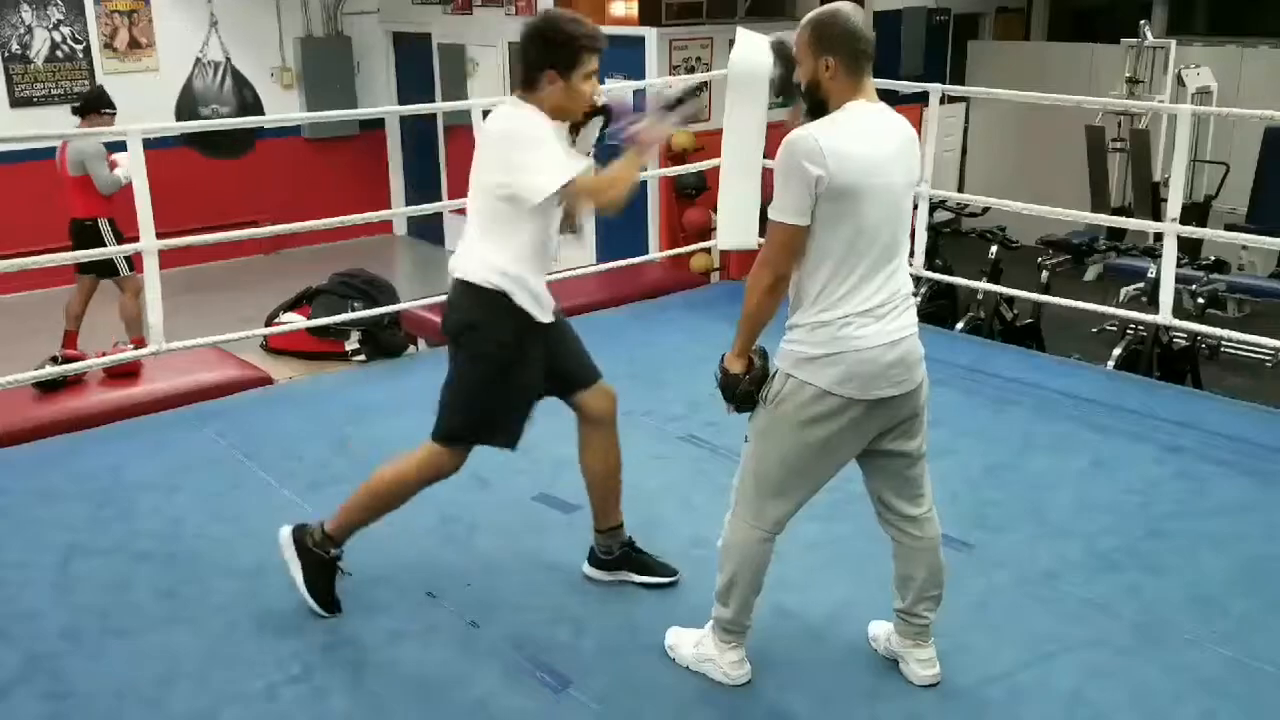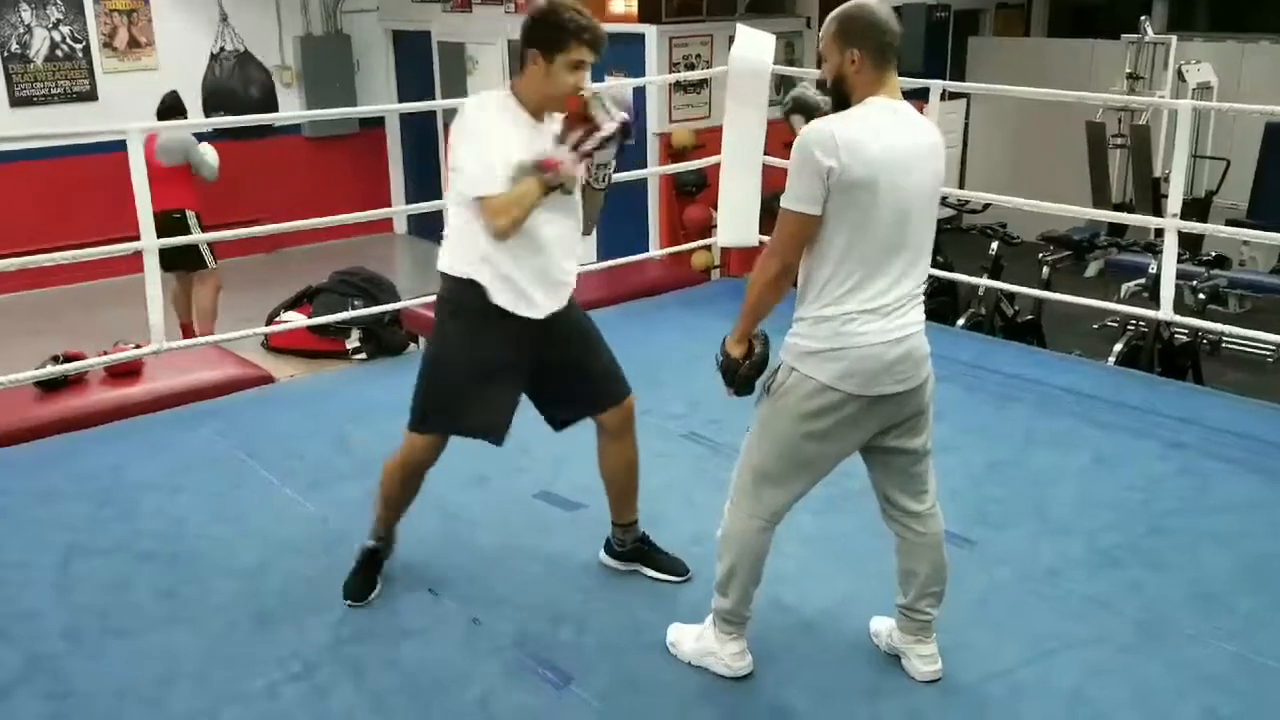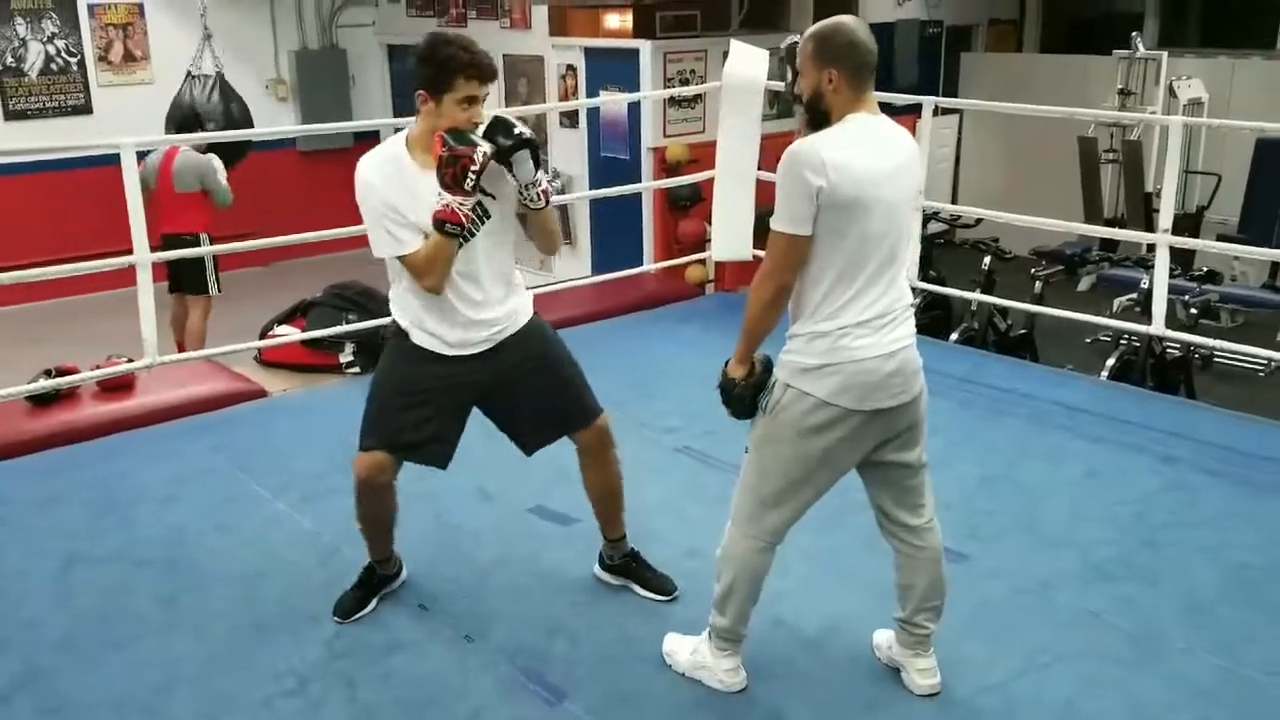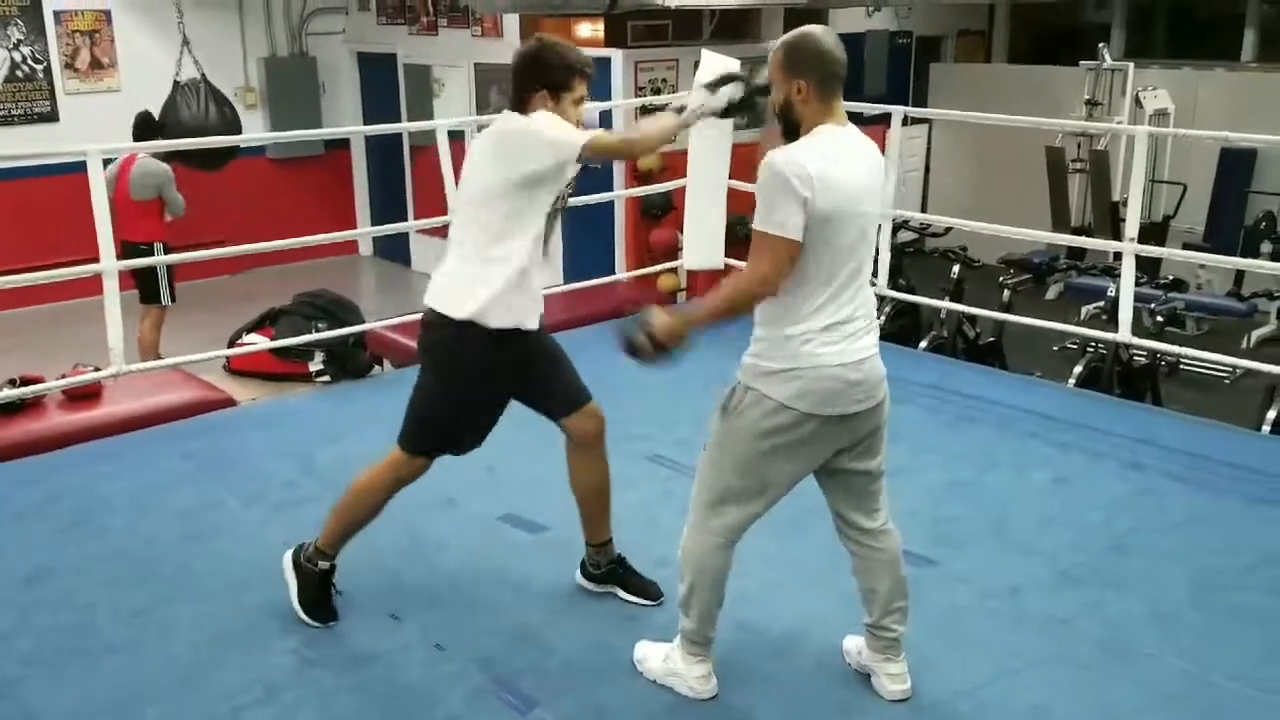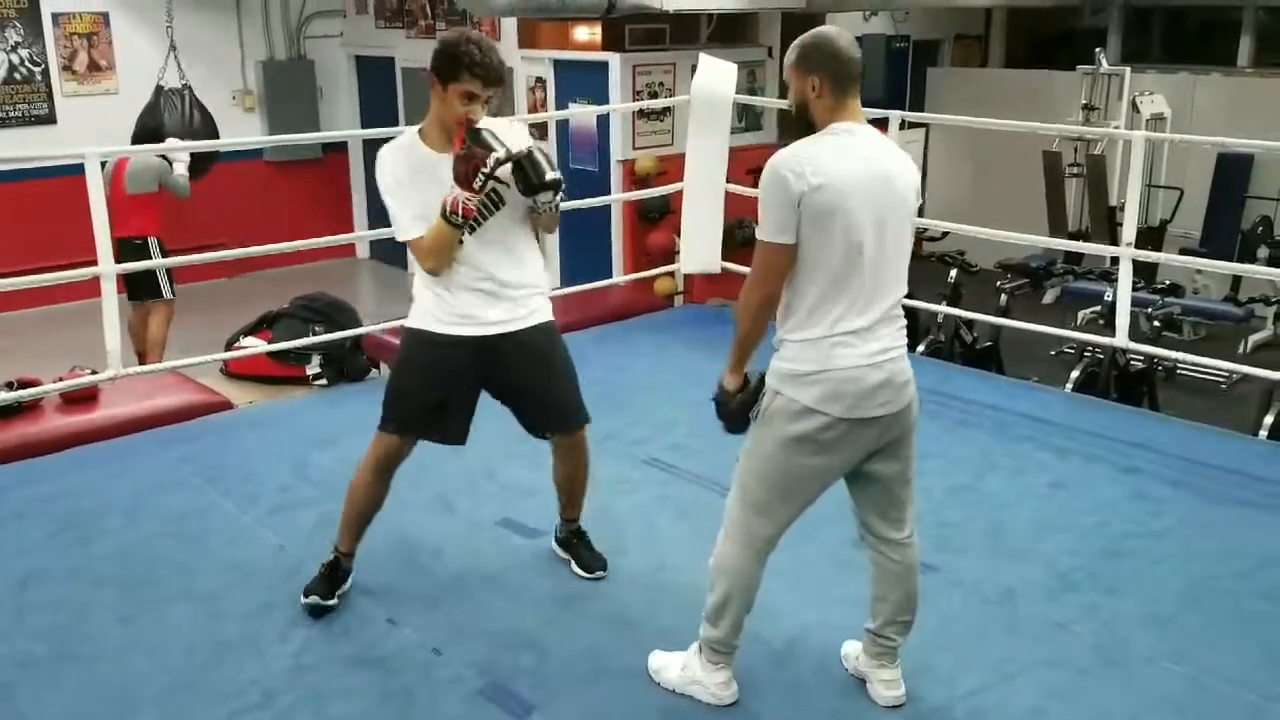
dt=1s
person 1, frame 1
left shoulder: (808, 145)
right shoulder: (903, 133)
left elbow: (773, 271)
left wrist: (740, 352)
left hip: (825, 368)
right hip: (901, 358)
left knee: (755, 511)
right knee: (910, 508)
left ankle: (725, 646)
right ankle: (916, 643)
person 1, frame 2
left shoulder: (826, 139)
right shoulder: (929, 138)
left elbow: (780, 259)
left wrist: (740, 336)
left hip: (829, 363)
right hip: (906, 357)
left knee: (753, 499)
right knee: (914, 504)
left ankle: (726, 639)
right ankle: (918, 640)
person 1, frame 3
left shoulder: (809, 157)
right shoulder: (903, 144)
left elbow: (777, 278)
left wrist: (743, 358)
right wrist: (812, 116)
left hip: (825, 379)
right hip: (899, 370)
left knee: (755, 521)
right knee: (912, 518)
left ankle: (722, 653)
right ankle: (917, 653)
person 1, frame 4
left shoulder: (790, 166)
right shoulder: (865, 152)
left elbow: (764, 277)
left wrist: (678, 324)
left hip: (788, 384)
right hip: (862, 378)
left knee: (712, 520)
right knee: (868, 522)
left ankle: (692, 660)
right ankle: (888, 658)
person 1, frame 5
left shoulder: (794, 165)
right shoulder: (901, 164)
left elbow: (764, 287)
left wrist: (735, 370)
left hip: (813, 390)
right hip: (891, 384)
left knee: (747, 531)
right knee: (893, 531)
left ankle: (712, 667)
right ankle: (883, 664)
person 2, frame 1
left shoulder: (534, 126)
right shoulder: (522, 130)
left elbow: (575, 195)
right elbow: (606, 198)
right wrist: (648, 137)
left hip: (525, 305)
right hip: (489, 308)
left knee: (600, 406)
right knee: (445, 456)
left ankle: (610, 547)
right ankle: (318, 541)
person 2, frame 2
left shoulder: (560, 127)
right shoulder: (484, 117)
left elbow: (573, 221)
right elbow: (501, 221)
left wrist: (597, 164)
right wrist: (554, 167)
left hip: (548, 304)
right hip: (480, 304)
left knee: (619, 412)
right knee: (423, 445)
left ankle: (625, 541)
right ankle: (379, 542)
person 2, frame 3
left shoulder: (494, 145)
right shoulder: (379, 172)
left elbow: (550, 244)
right elbow: (429, 277)
left wrist: (529, 174)
right wrist: (454, 199)
left hip: (511, 330)
right hip: (429, 346)
left knee: (594, 433)
right knee: (371, 468)
left ankle: (617, 555)
right ankle: (382, 568)
person 2, frame 4
left shoulder: (534, 145)
right shoulder: (521, 136)
right elbow: (628, 145)
left wrist: (552, 206)
right wrist: (698, 106)
left hip: (514, 322)
right hip: (467, 330)
left knee: (587, 427)
right knee: (412, 459)
left ankle: (600, 560)
right ankle: (313, 559)
person 2, frame 5
left shoulder: (510, 136)
right shoulder: (397, 158)
left elbow: (548, 227)
right elbow: (431, 259)
left wrist: (545, 193)
right wrist: (463, 195)
left hip: (523, 320)
right hip: (441, 328)
left knee: (571, 435)
right knee: (387, 448)
left ankle: (570, 532)
right ankle: (340, 562)
person 3, frame 1
left shoulder: (67, 144)
right shoulder: (91, 146)
right elbow: (105, 186)
left wrist: (110, 166)
right wrist: (124, 172)
left hip: (80, 223)
right hip: (97, 224)
left knee: (85, 285)
right knee: (131, 286)
left ankle: (68, 347)
right ankle: (137, 347)
person 3, frame 2
left shoulder: (143, 143)
right shoulder: (182, 138)
left elbow: (150, 181)
right elbow: (209, 175)
right wrist: (210, 161)
left hip: (157, 219)
right hip: (181, 217)
left knee: (184, 279)
right knee: (209, 280)
left ankle: (188, 335)
person 3, frame 3
left shoulder: (153, 160)
right shoulder: (199, 162)
left elbow: (140, 187)
right elbow: (225, 200)
right wrist: (220, 177)
left hip: (168, 239)
right hip: (194, 238)
left knee: (180, 299)
right knee: (199, 306)
left ankle: (183, 354)
person 3, frame 4
left shoulder: (115, 168)
right shoulder: (158, 170)
right elbow: (178, 211)
right wrist: (170, 191)
left hip: (129, 245)
right hip: (151, 247)
left knee: (151, 307)
right knee: (155, 313)
left ankle: (152, 360)
person 3, frame 5
left shoulder: (112, 166)
right shoulder: (154, 164)
right elbow: (183, 191)
right wrist: (180, 163)
left hip: (124, 244)
right hip: (145, 243)
left knee: (139, 307)
right knee: (162, 308)
left ankle: (144, 364)
